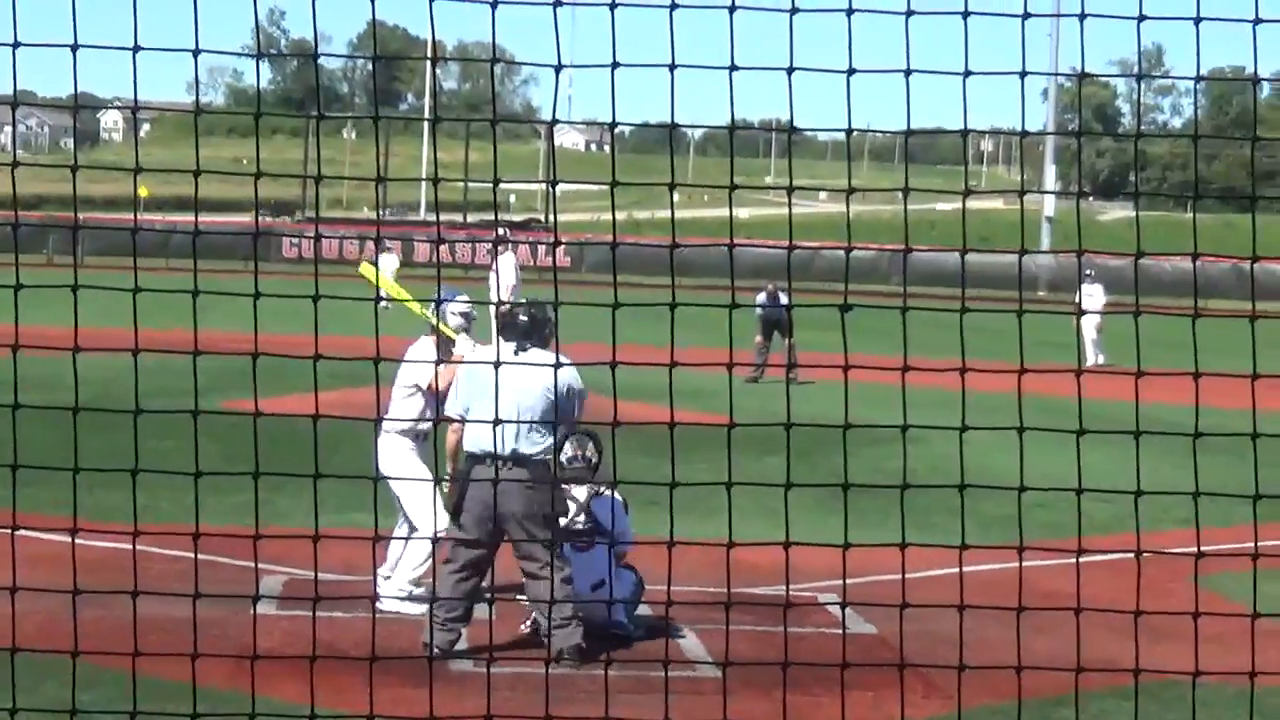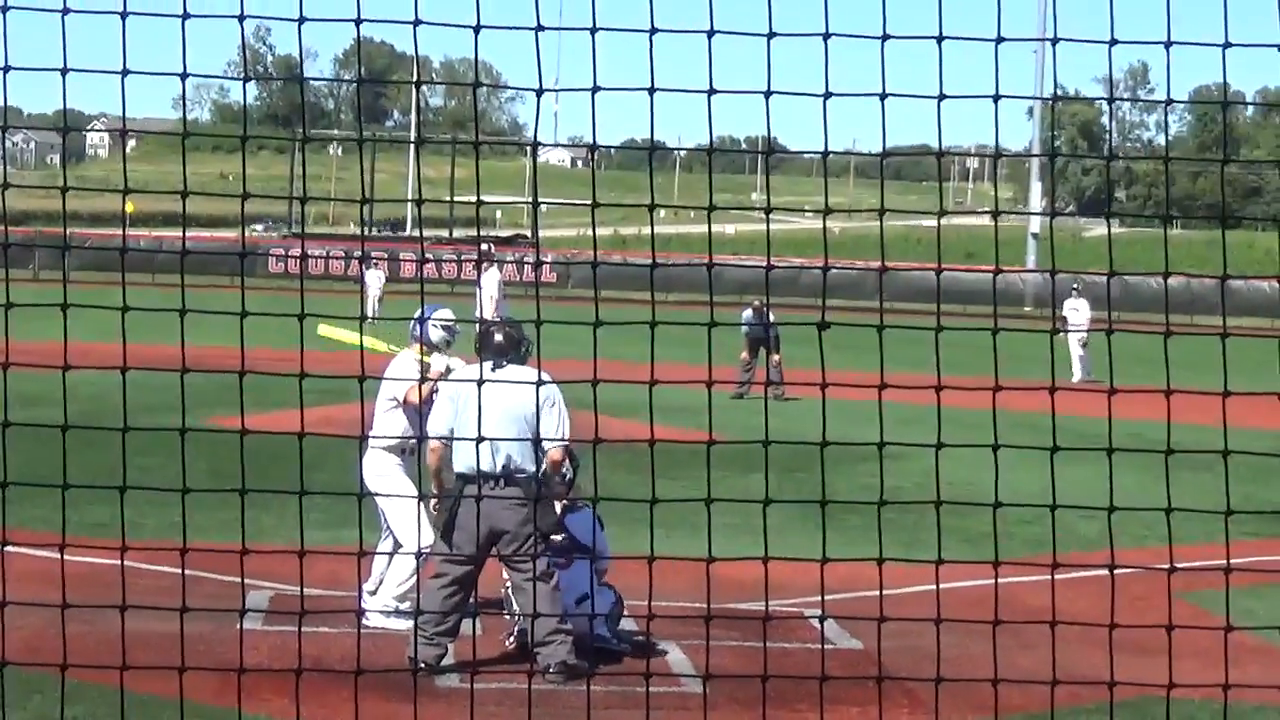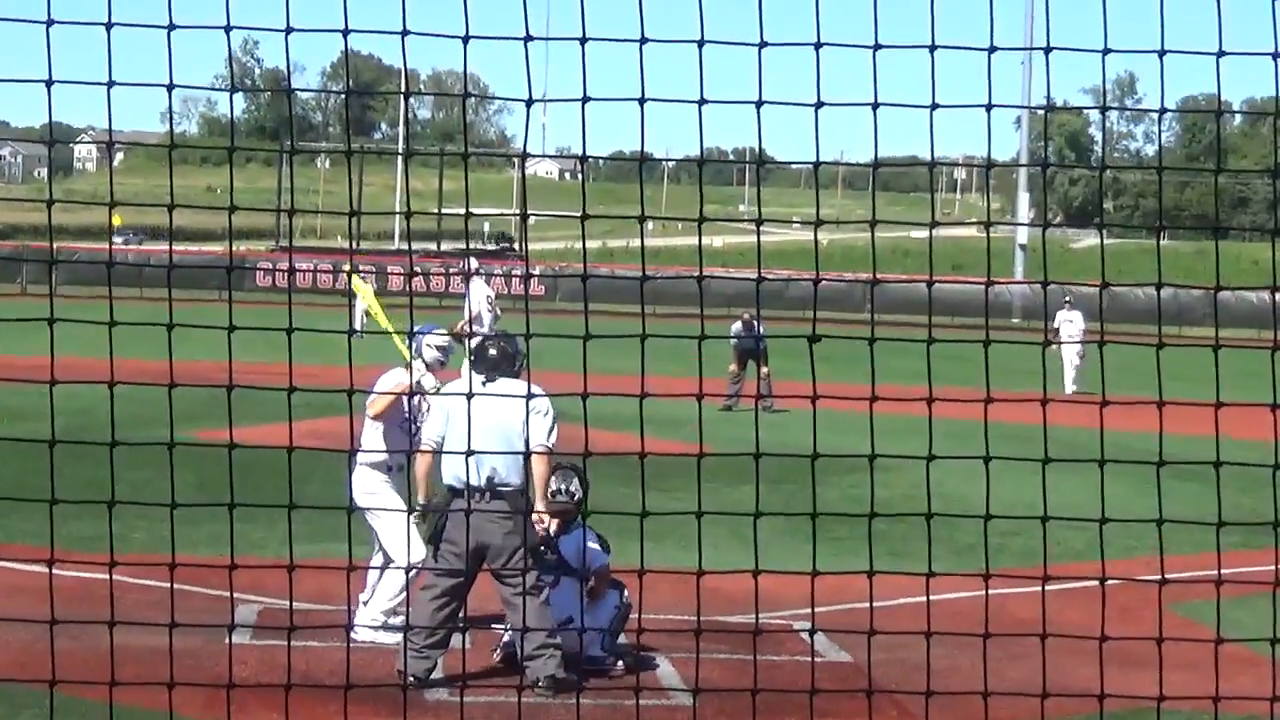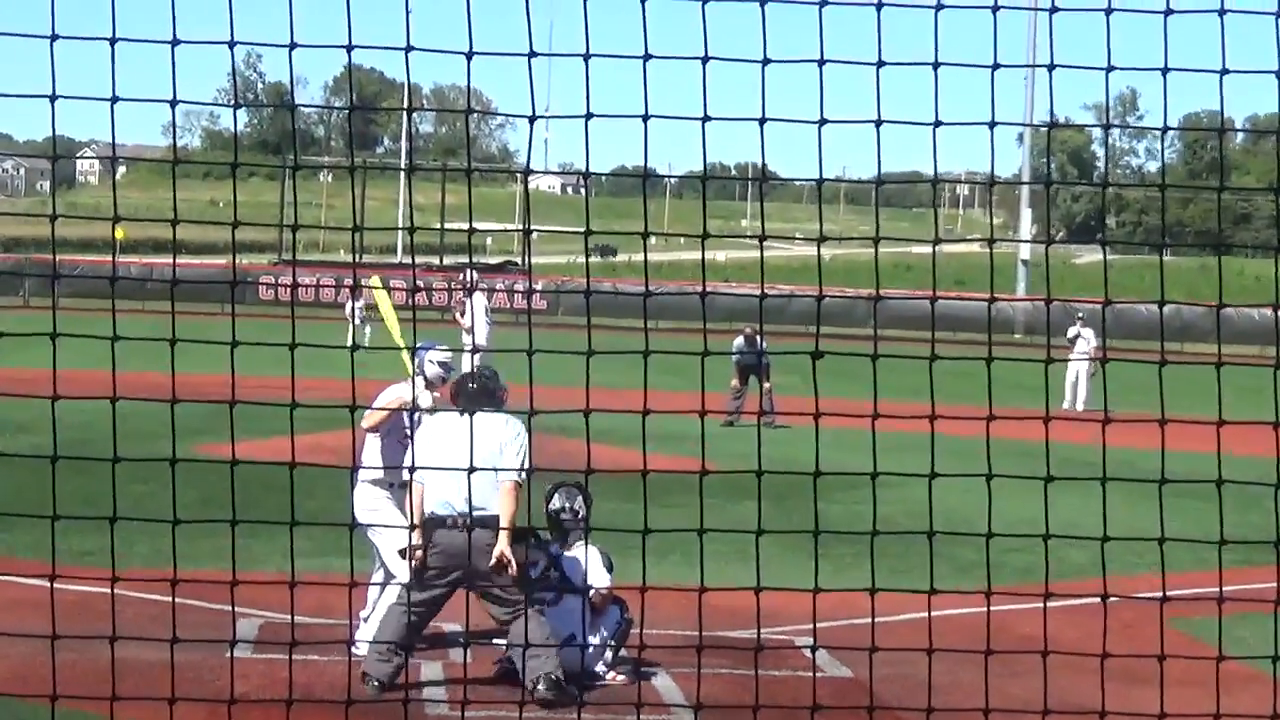
dt=1s
person 1, frame 1
left shoulder: (476, 360)
right shoulder: (563, 369)
left elbow: (456, 427)
right elbow: (570, 425)
left wrist: (451, 472)
left hip: (478, 474)
right hip: (529, 477)
left knee: (461, 561)
right knee: (548, 563)
left ankle: (438, 638)
right ankle: (567, 642)
person 1, frame 2
left shoulder: (458, 380)
right shoulder: (540, 383)
left elbow: (436, 446)
right elbow: (557, 455)
left wrist: (437, 490)
right wrist: (551, 487)
left hip: (469, 495)
right hip: (520, 497)
left knee: (448, 577)
right knee: (537, 579)
left ankle: (425, 653)
right ankle: (557, 658)
person 1, frame 3
left shoulder: (451, 392)
right shoulder: (531, 396)
left elbow: (425, 450)
right elbow: (540, 452)
left wrist: (422, 501)
right wrist: (540, 505)
left hip: (458, 508)
right hip: (508, 510)
left knee: (437, 590)
right knee: (525, 592)
left ankle: (414, 668)
right ankle: (546, 672)
person 1, frame 4
left shoulder: (432, 424)
right shoulder: (509, 426)
left elbow: (417, 484)
right elbow: (509, 485)
left wrist: (416, 537)
right wrist: (504, 538)
left hip: (440, 535)
right hip: (487, 536)
left knee: (410, 604)
right knee: (519, 610)
left ankle: (377, 672)
right ankle: (545, 678)
person 2, frame 1
left shoulder: (442, 351)
right shoulder: (423, 351)
right elbow: (441, 386)
left wrist: (469, 357)
right wrist: (459, 356)
left hip: (405, 446)
right hip: (398, 446)
left knee: (413, 518)
right knee: (434, 523)
left ankle: (388, 578)
right ankle: (395, 593)
person 2, frame 2
left shoulder: (421, 365)
right shoulder: (405, 364)
right elbow: (416, 399)
left wrist: (453, 374)
right wrist: (436, 372)
left hip: (393, 462)
right hip: (386, 463)
left knee: (395, 535)
right knee: (419, 540)
left ankle: (374, 595)
right ankle: (381, 609)
person 2, frame 3
left shoulder: (419, 389)
right shoulder: (394, 379)
right elbow: (373, 411)
left wrist: (433, 396)
right wrist: (409, 382)
left hip: (390, 479)
right hip: (374, 480)
left knee: (389, 549)
right knee: (411, 554)
left ankle: (370, 610)
right ankle: (368, 623)
person 2, frame 4
left shoulder: (422, 404)
right shoulder: (396, 394)
right elbow: (368, 424)
left wrist: (430, 413)
right wrist: (406, 399)
left hip: (394, 495)
right hip: (376, 496)
left knee: (390, 565)
right knee: (411, 570)
left ankle: (370, 624)
right ankle: (368, 639)
person 3, frame 1
right shoulder: (612, 499)
right elbow: (622, 551)
right hip: (601, 598)
right knee: (629, 575)
left ankle: (541, 617)
right ankle: (617, 618)
person 3, frame 2
right shoulder: (586, 514)
right elbow: (601, 568)
right hip: (581, 615)
left knee: (512, 586)
right knee: (609, 594)
left ankle: (523, 632)
right ankle: (601, 634)
person 3, frame 3
right shoulder: (581, 534)
right elbow: (602, 573)
right wrist: (590, 596)
right hip: (570, 635)
right knee: (616, 592)
left ankle: (510, 646)
right ankle: (597, 654)
person 3, frame 4
left shoulder: (533, 553)
right shoulder: (587, 552)
right elbow: (603, 595)
right wrist: (589, 614)
right hip: (573, 654)
right knee: (617, 608)
left ankle: (512, 661)
right ankle: (599, 669)
